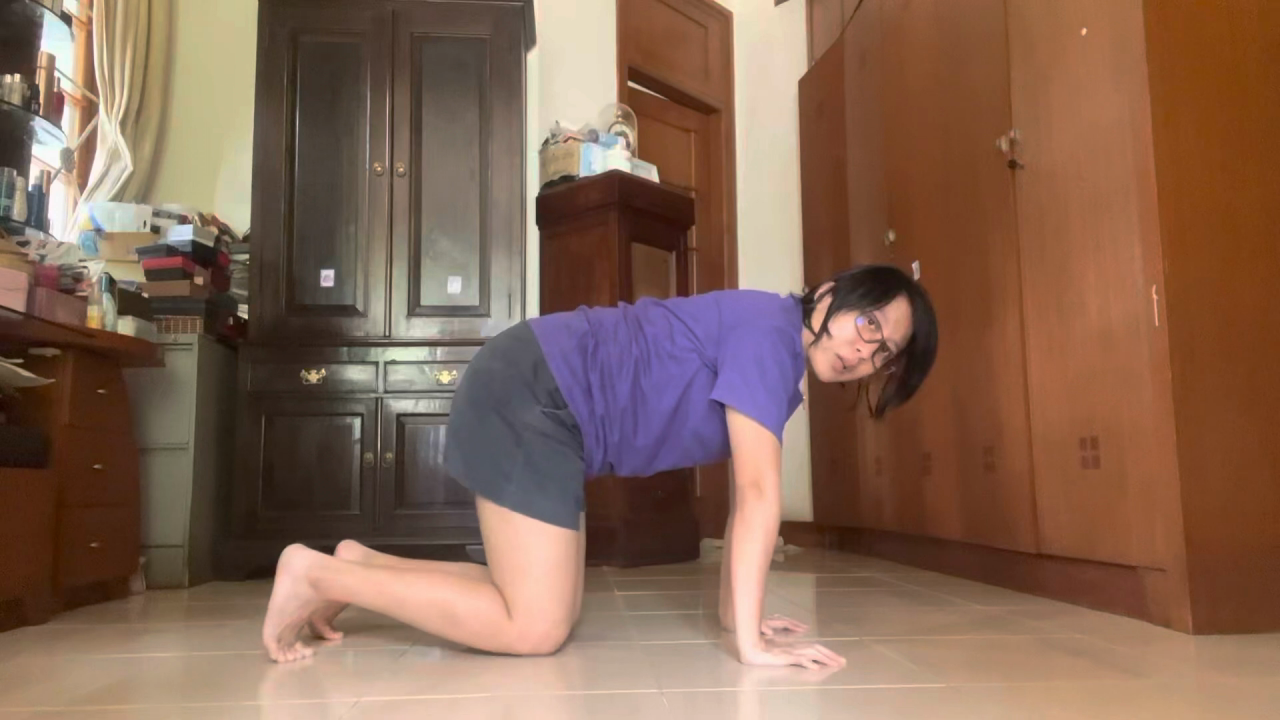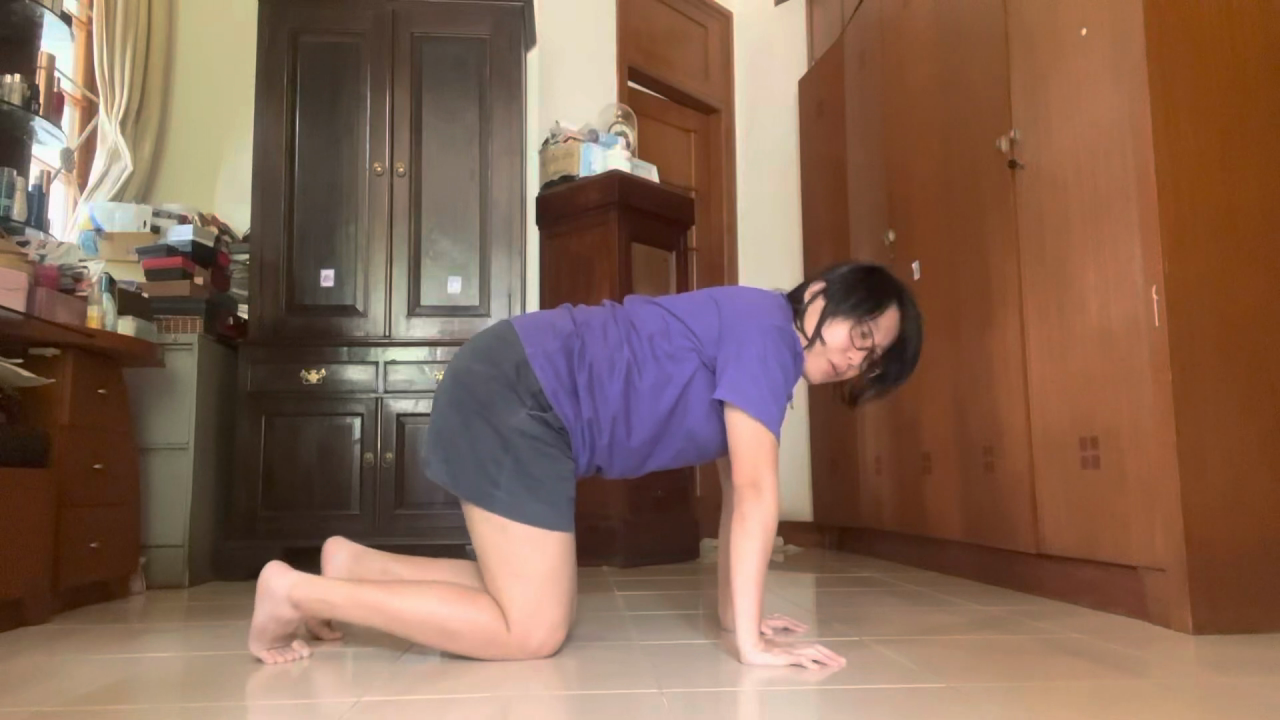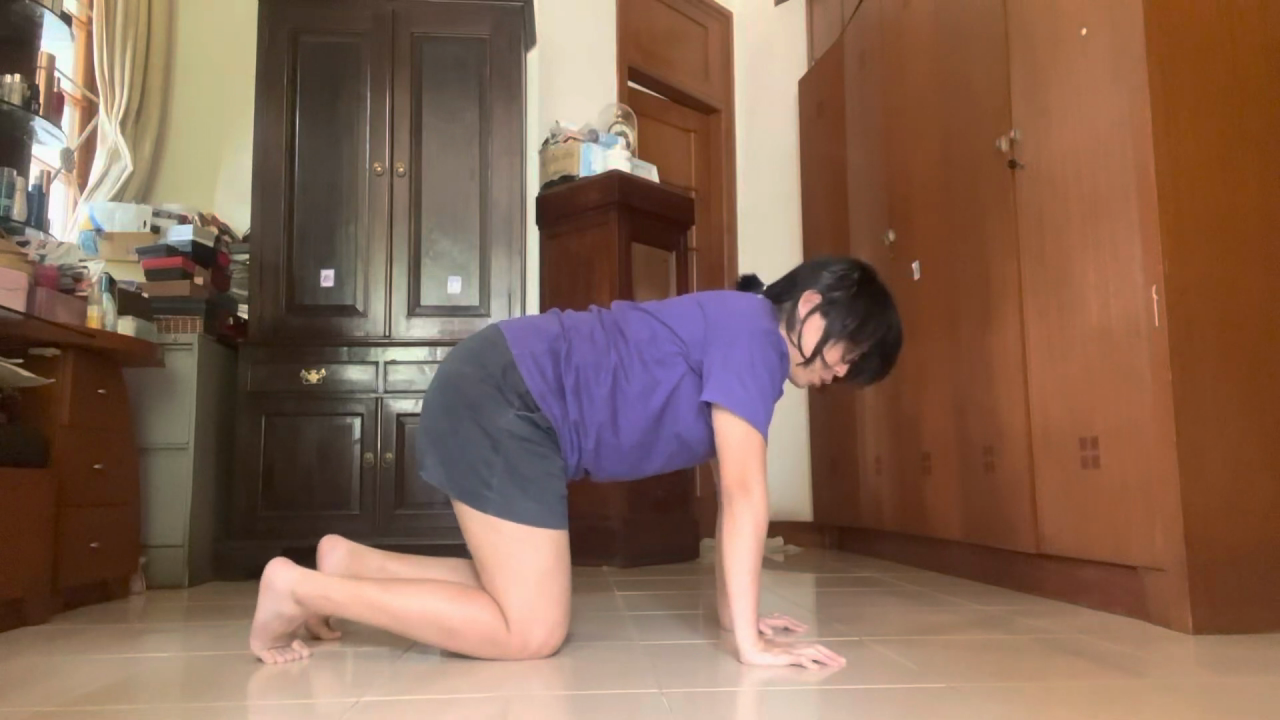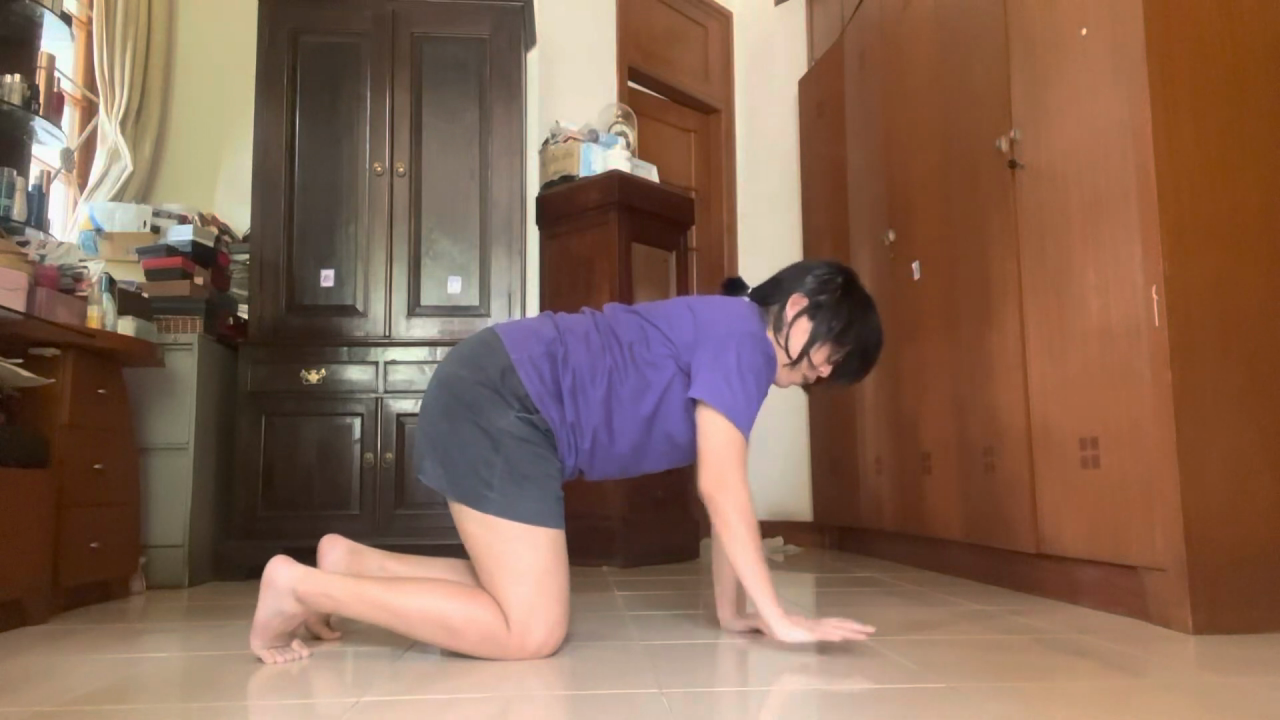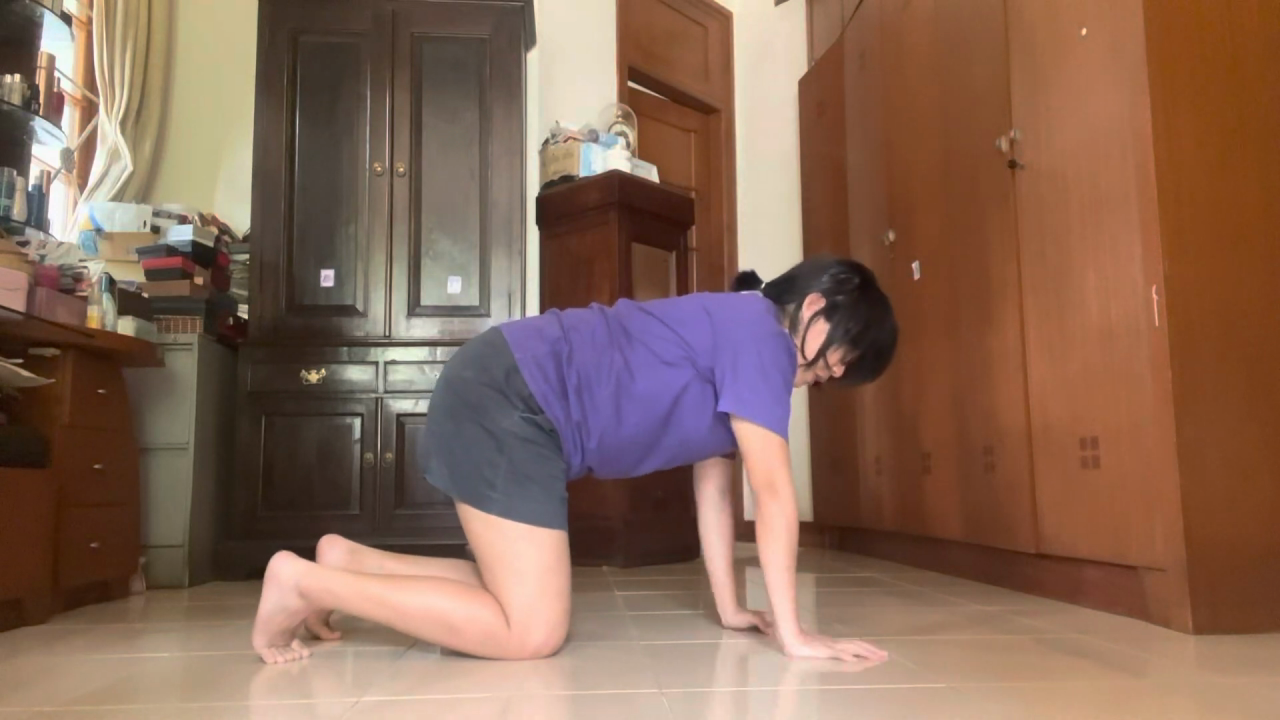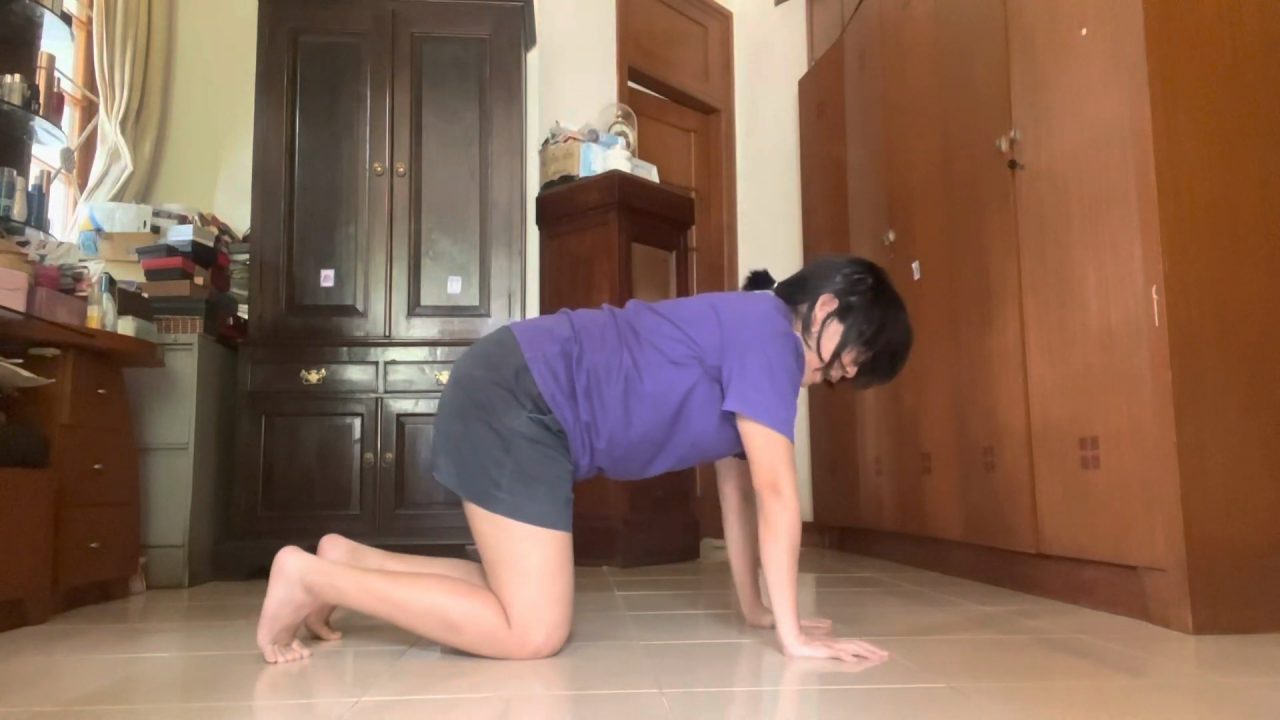
dt=0.4s
person 1, frame 1
left shoulder: (783, 378)
right shoulder: (770, 334)
left elbow: (746, 494)
right elbow: (758, 494)
left wrist: (734, 610)
right wrist: (750, 640)
left hip: (538, 401)
right hip: (530, 390)
left knee: (551, 599)
right knee: (535, 628)
left ankle: (363, 566)
right ankle: (318, 572)
person 1, frame 2
left shoulder: (757, 351)
right shoulder: (767, 332)
left elbow: (737, 493)
right elbow: (756, 493)
left wrist: (732, 612)
right wrist: (750, 641)
left hip: (514, 391)
right hip: (515, 394)
left knee: (532, 593)
right knee: (532, 632)
left ankle: (354, 563)
right ankle: (297, 590)
person 1, frame 3
left shoulder: (740, 344)
right shoulder: (753, 334)
left elbow: (734, 494)
right elbow: (743, 494)
left wrist: (733, 612)
right wrist: (749, 642)
left hip: (498, 395)
right hip: (502, 397)
left knee: (520, 586)
right knee: (532, 631)
left ankle: (350, 562)
right ankle: (302, 588)
person 1, frame 4
left shoulder: (727, 350)
right shoulder: (741, 334)
left elbow: (722, 490)
right elbow: (720, 487)
left wrist: (729, 612)
right wrist: (780, 620)
left hip: (494, 397)
right hip: (499, 398)
left knee: (519, 589)
right knee: (531, 632)
left ankle: (350, 561)
right ankle: (302, 586)
person 1, frame 5
left shoulder: (733, 340)
right shoulder: (762, 337)
left elbow: (712, 484)
right elbow: (774, 494)
left wrist: (728, 607)
right wrist: (791, 633)
left hip: (502, 396)
right hip: (509, 399)
left knee: (520, 590)
right knee: (534, 632)
left ankle: (350, 561)
right ankle: (305, 582)
person 1, frame 6
left shoulder: (742, 340)
right shoulder: (769, 337)
left elbow: (738, 488)
right elbow: (778, 494)
left wrist: (754, 607)
right wrist: (792, 634)
left hip: (514, 397)
right hip: (517, 398)
left knee: (525, 593)
right knee: (533, 632)
left ankle: (349, 559)
right ankle: (314, 575)
